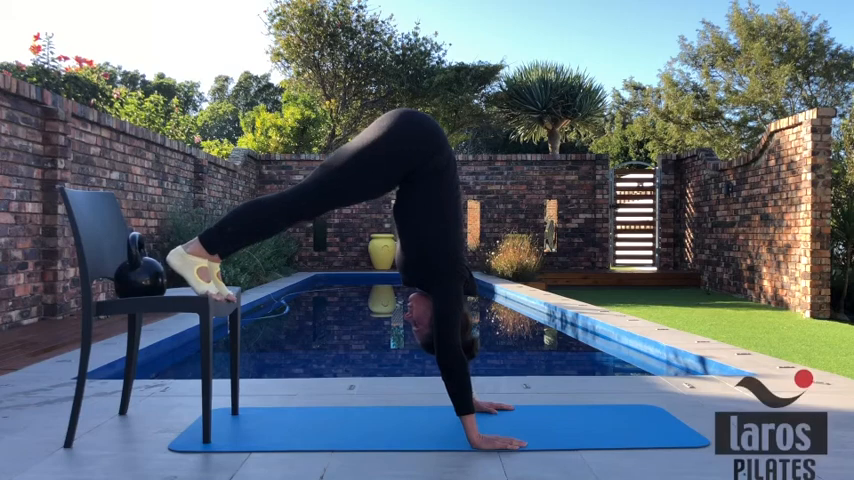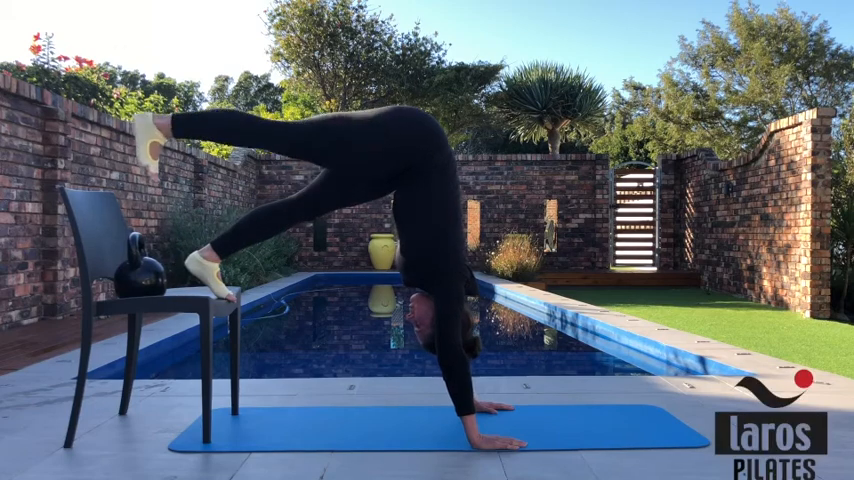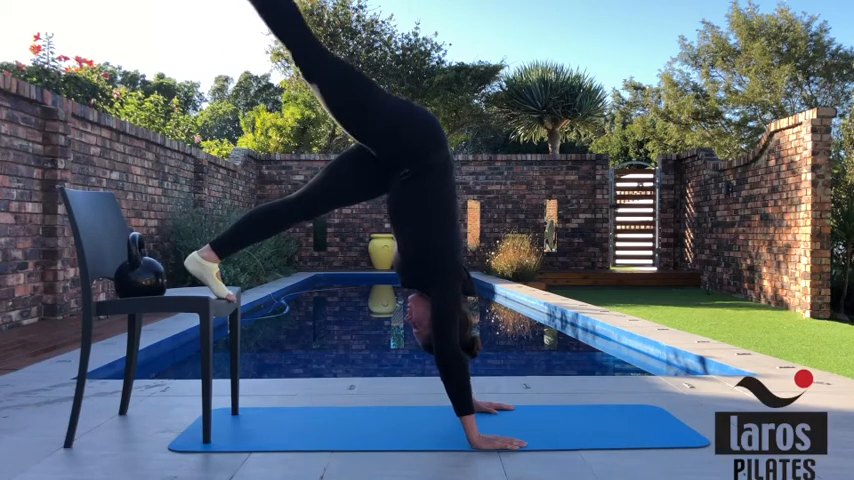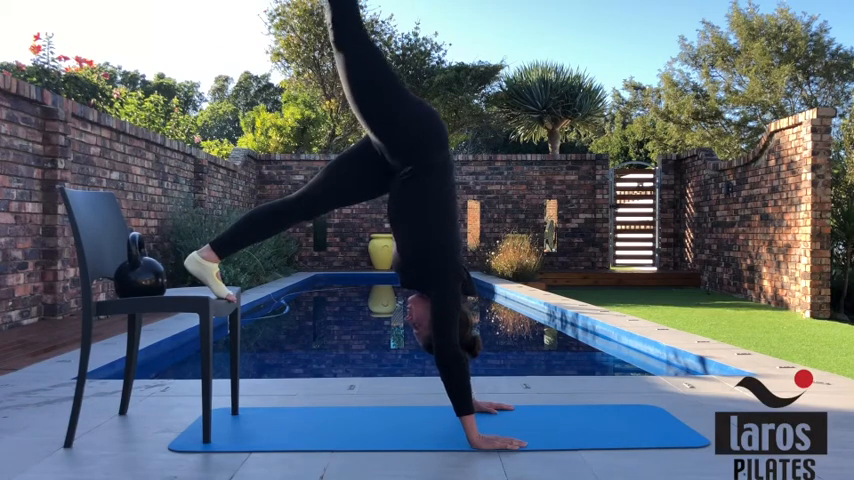
dt=0.7s
person 1, frame 1
left shoulder: (442, 277)
right shoulder: (443, 281)
left elbow: (449, 350)
right elbow: (448, 352)
left wrist: (471, 401)
left hip: (412, 146)
right hip: (411, 141)
left knee: (307, 202)
right knee: (304, 198)
left ankle: (211, 256)
right ankle: (195, 251)
person 1, frame 2
left shoulder: (443, 280)
right shoulder: (443, 281)
left elbow: (451, 349)
right elbow: (450, 352)
left wrist: (469, 401)
right wrist: (474, 435)
left hip: (406, 157)
right hip: (406, 142)
left knee: (301, 205)
right knee: (279, 137)
left ankle: (209, 257)
right ankle: (166, 125)
person 1, frame 3
left shoulder: (441, 280)
right shoulder: (441, 283)
left elbow: (449, 349)
right elbow: (448, 352)
left wrist: (471, 401)
right wrist: (473, 434)
left hip: (398, 154)
right hip: (403, 143)
left knee: (302, 204)
right knee: (312, 58)
left ankle: (208, 256)
person 1, frame 4
left shoulder: (440, 278)
right shoulder: (440, 281)
left elbow: (449, 348)
right elbow: (448, 350)
left wrist: (471, 401)
right wrist: (473, 433)
left hip: (402, 156)
right hip: (407, 144)
left knee: (303, 204)
right knee: (348, 38)
left ankle: (208, 256)
